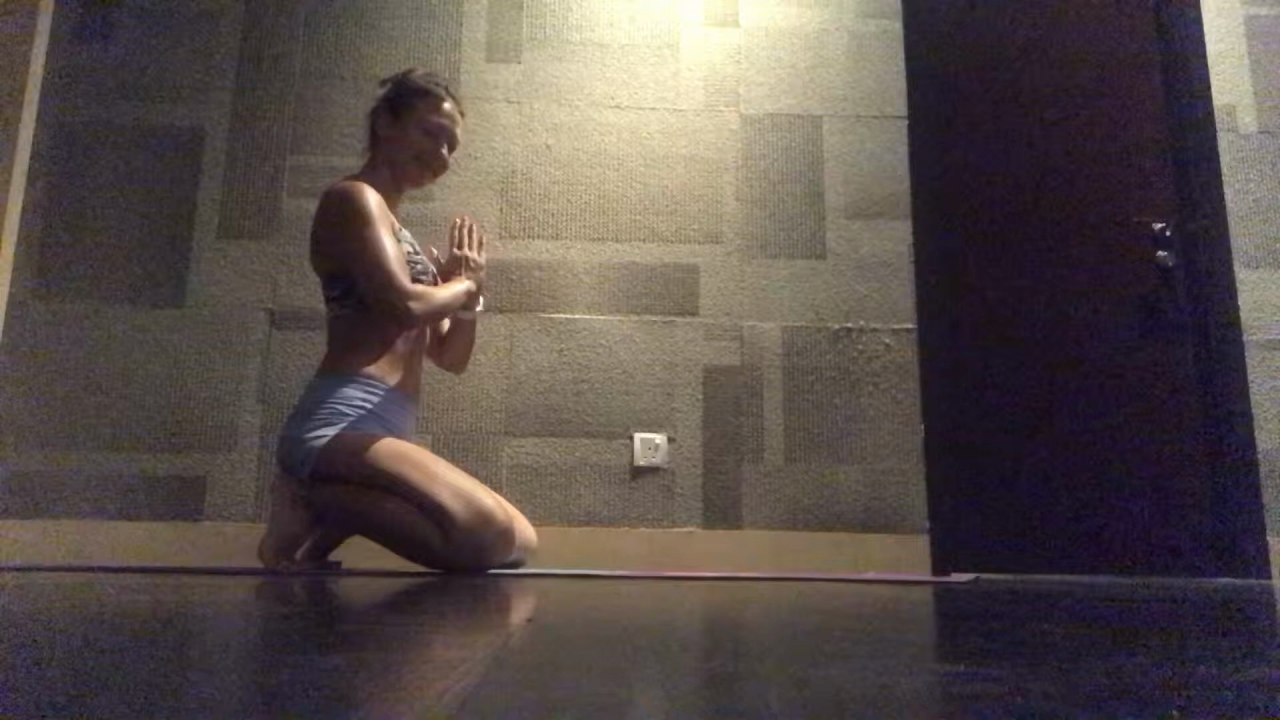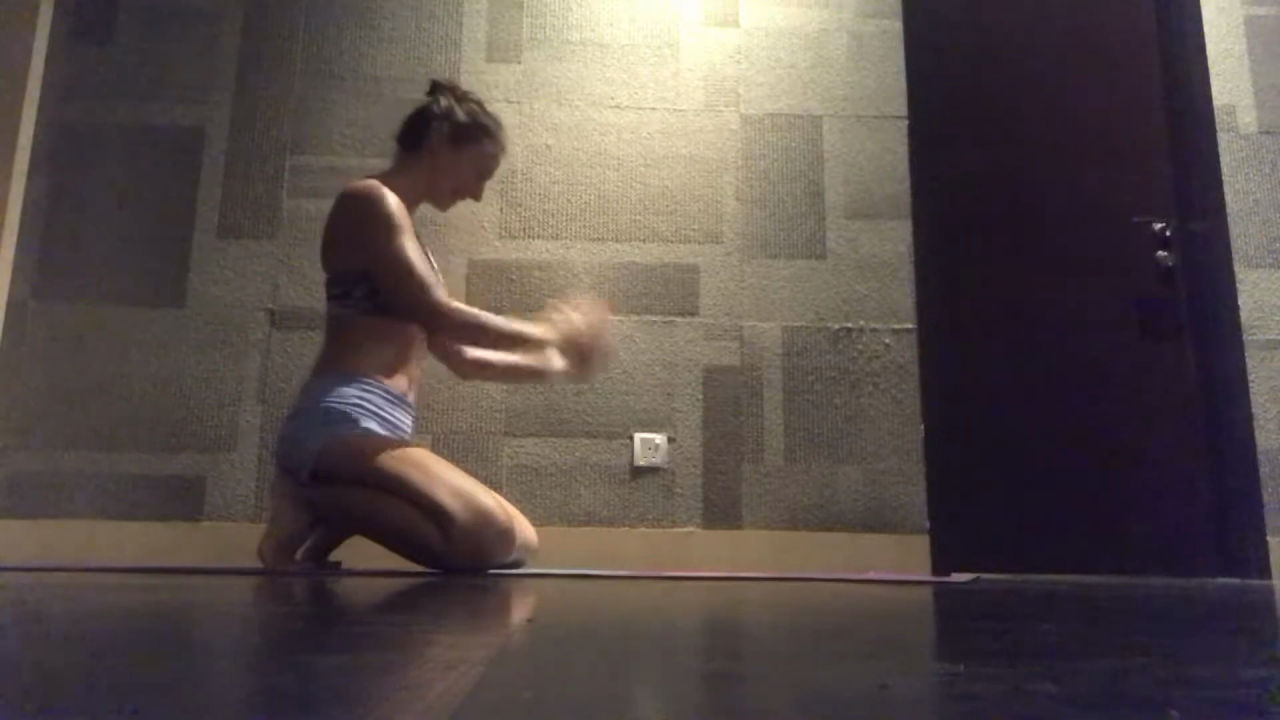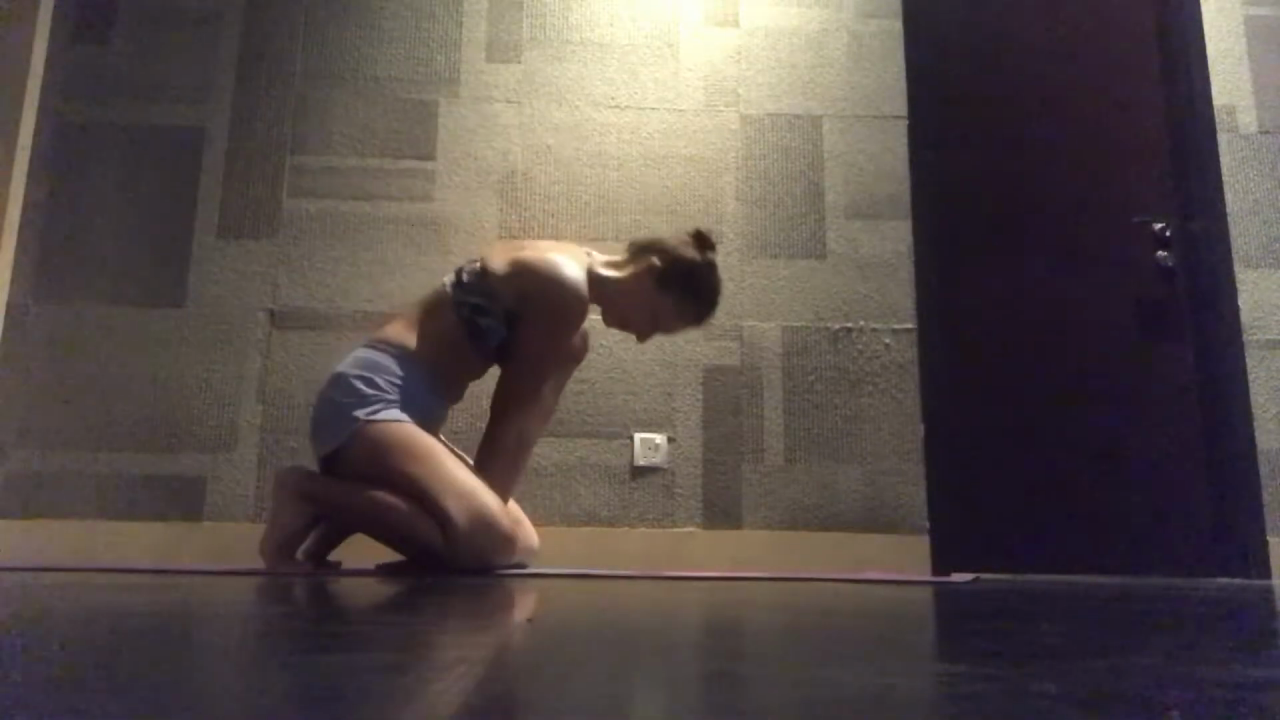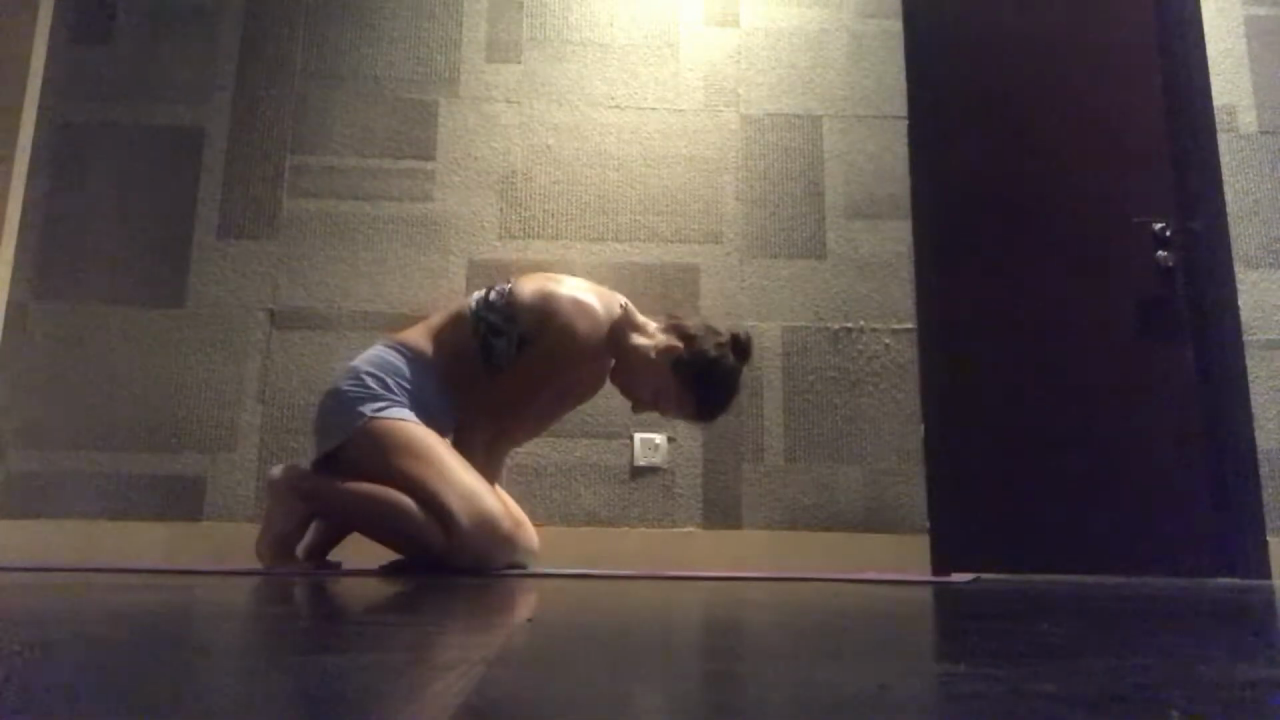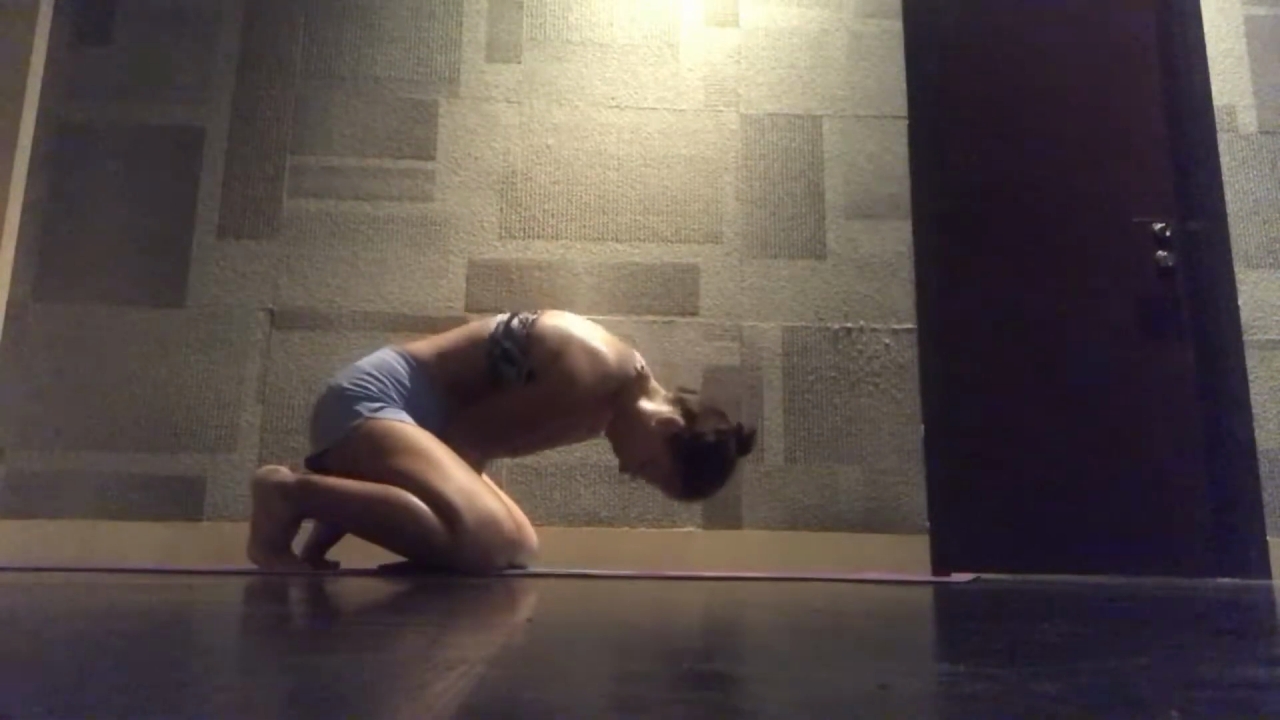
dt=1s
person 1, frame 1
left shoulder: (400, 234)
right shoulder: (354, 199)
left elbow: (451, 357)
right elbow: (403, 306)
left wrist: (469, 290)
right wrist: (463, 286)
left hip: (382, 432)
right hip: (341, 425)
left knee: (517, 541)
right knee: (489, 536)
left ankle: (327, 519)
right ankle: (315, 501)
person 1, frame 2
left shoulder: (397, 219)
right shoulder: (370, 202)
left elbow: (457, 355)
right elbow: (440, 318)
left wrist: (549, 363)
right wrist: (546, 333)
left hip: (378, 431)
right hip: (339, 424)
left knee: (517, 543)
right knee: (490, 539)
left ankle: (328, 514)
right ankle: (312, 500)
person 1, frame 3
left shoulder: (574, 340)
right shoulder: (564, 284)
left elbow: (525, 426)
right elbow: (511, 419)
left wrist: (484, 504)
right wrist: (482, 506)
left hip: (407, 409)
right hip: (370, 395)
left knee: (519, 543)
right knee: (490, 541)
left ankle: (336, 516)
right ankle: (310, 493)
person 1, frame 4
left shoulder: (596, 367)
right shoulder: (584, 323)
left elbow: (496, 437)
right elbow: (478, 425)
right wrist: (470, 504)
left hip: (413, 411)
right hip: (375, 395)
left knee: (519, 545)
right knee: (488, 541)
left ankle: (335, 511)
right ankle: (304, 491)
person 1, frame 5
left shoulder: (603, 402)
right shoulder: (595, 373)
left elbow: (474, 438)
right elbow: (468, 434)
left hip: (401, 411)
right hip: (369, 399)
left knee: (516, 546)
right knee: (483, 539)
left ankle: (324, 509)
right ankle: (291, 492)
